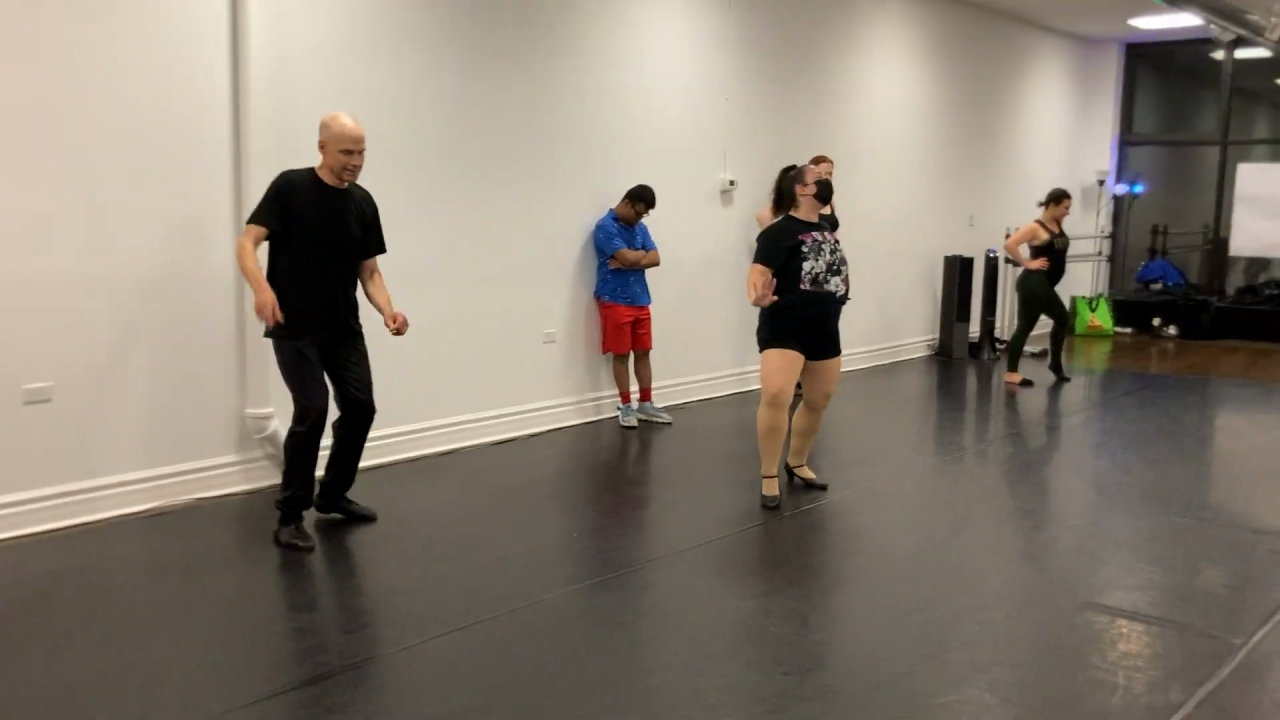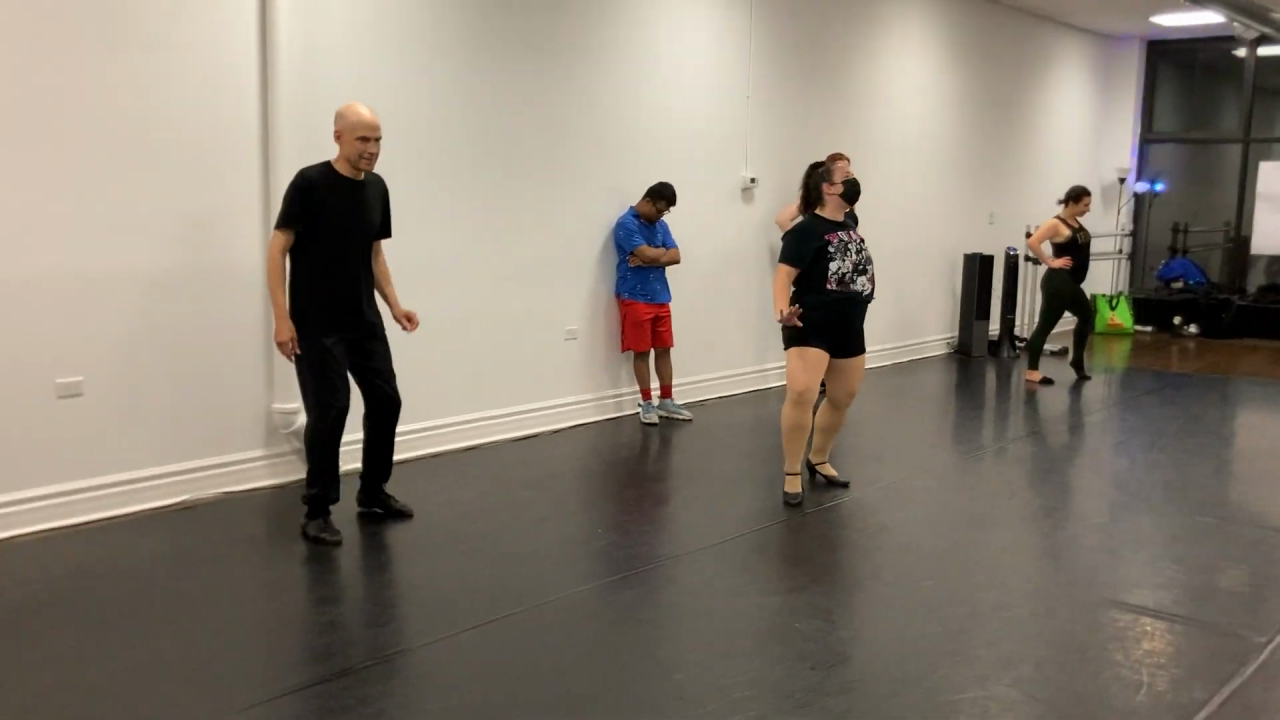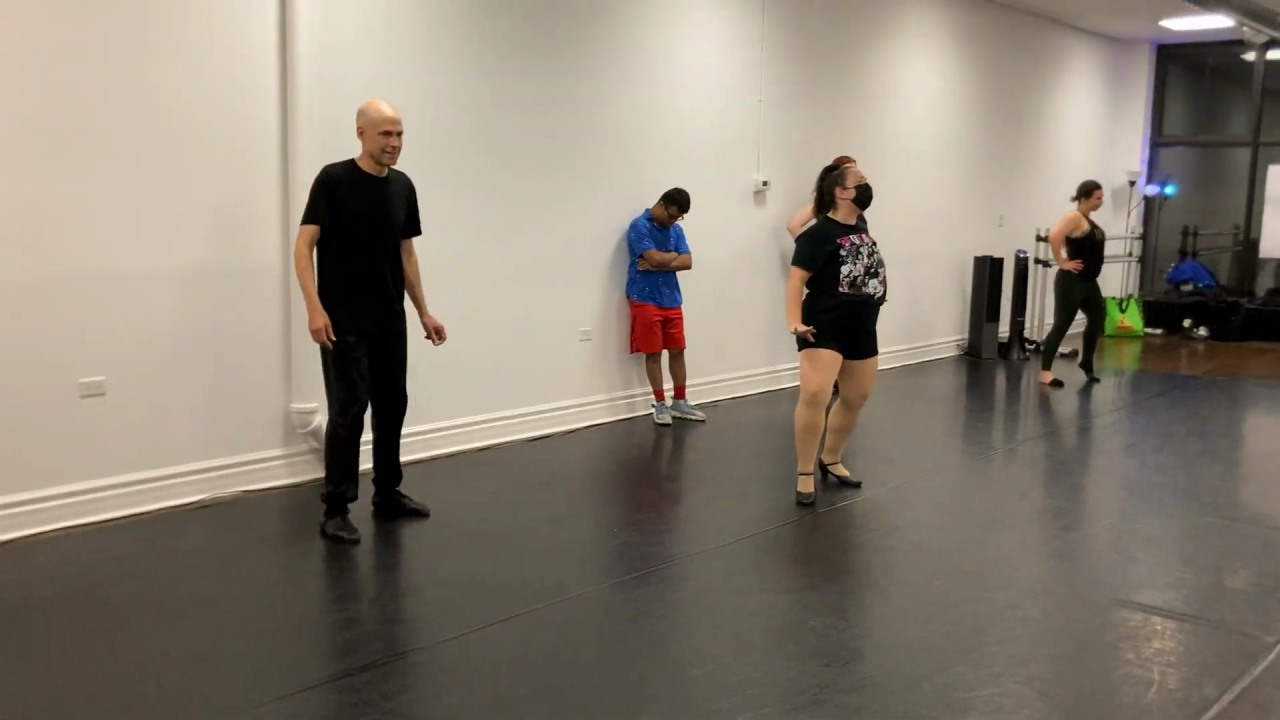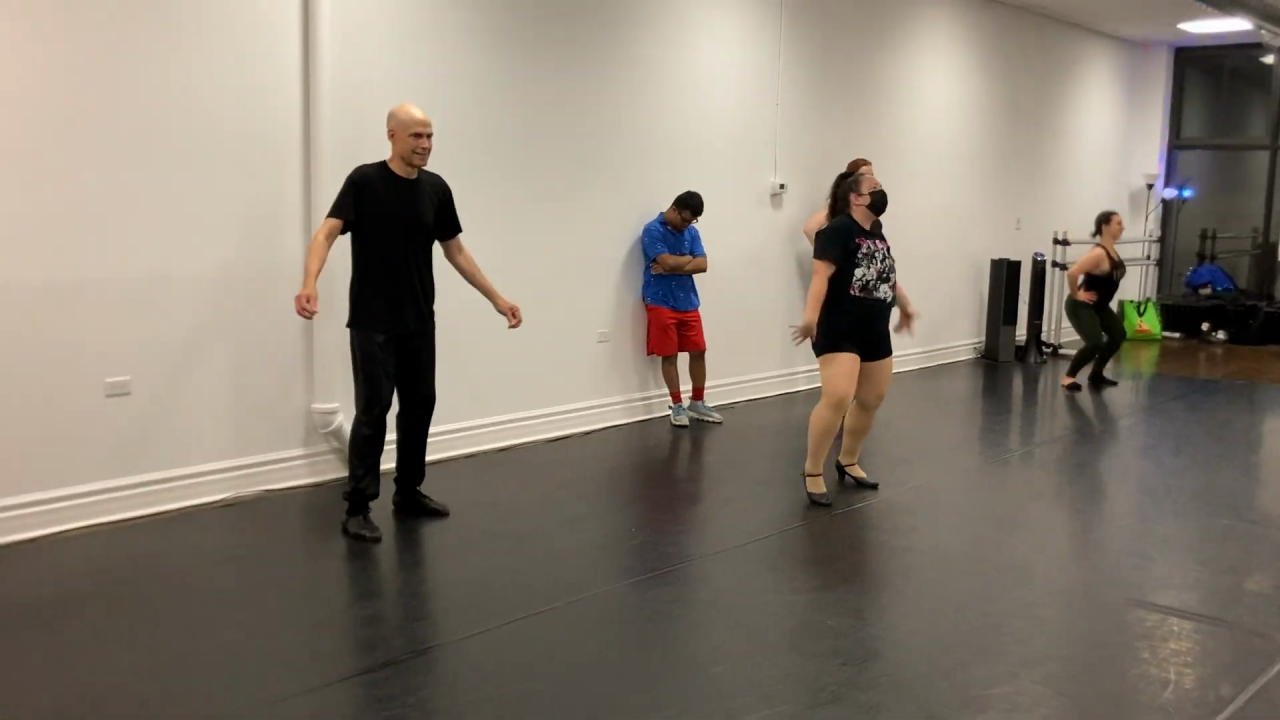
dt=0.4s
person 1, frame 1
left shoulder: (364, 202)
right shoulder: (290, 186)
left elbow: (369, 271)
right elbow: (247, 242)
left wrist: (388, 311)
right wrist: (261, 290)
left hip: (344, 329)
right hip: (295, 329)
left knee: (361, 408)
right knee: (311, 414)
left ankle: (332, 494)
right ankle: (289, 516)
person 1, frame 2
left shoulder: (377, 188)
right shoulder: (309, 183)
right elbow: (278, 251)
left wrist: (394, 305)
right wrist: (282, 317)
left hip: (365, 323)
right hip: (317, 327)
left knee: (386, 404)
right knee: (329, 413)
left ankle: (373, 491)
right ankle: (317, 512)
person 1, frame 3
left shoulder: (403, 186)
right shoulder: (333, 179)
right elbow: (304, 245)
left wrist: (424, 311)
right wrist: (315, 307)
left hip: (389, 321)
right hip: (343, 324)
left knee: (392, 405)
right knee: (348, 411)
left ankle: (387, 493)
right ankle: (335, 510)
person 1, frame 4
left shoulder: (436, 188)
right shoulder: (365, 180)
left elbow: (456, 251)
right elbow: (327, 233)
left wrist: (496, 299)
right wrist: (310, 285)
left hip: (419, 321)
right hip: (373, 322)
left knee: (420, 405)
right knee: (373, 410)
left ankle: (408, 492)
right ankle: (357, 508)
person 2, frame 1
left shoulder: (824, 229)
right shoulder: (780, 231)
right elbow: (757, 273)
right wrist: (758, 295)
left hip: (824, 330)
right hip: (784, 329)
left knee: (819, 400)
right knee: (776, 395)
left ankle: (797, 462)
right ankle: (769, 477)
person 2, frame 2
left shoulder: (849, 225)
right shoulder: (806, 230)
right elbow: (784, 275)
right wrist: (783, 311)
left hip: (849, 328)
right hip: (810, 328)
left knee: (842, 398)
right knee: (801, 393)
left ankle: (818, 460)
right ankle: (792, 474)
person 2, frame 3
left shoulder: (861, 229)
right shoulder: (820, 233)
right elbow: (796, 279)
right wrist: (794, 321)
left hip: (862, 329)
right hip: (824, 329)
left knee: (856, 399)
right knee: (815, 394)
left ankle: (831, 460)
right ankle: (805, 474)
person 2, frame 4
left shoulder: (875, 232)
right shoulder: (838, 231)
left elbow: (887, 277)
right elbow: (821, 273)
left wrist: (905, 306)
right wrist: (811, 315)
left hip: (875, 332)
right hip: (837, 332)
left knee: (871, 400)
right knee: (837, 398)
left ankle: (848, 461)
right ankle: (812, 472)
person 3, frame 1
left shoulder: (640, 227)
right shoulder: (605, 227)
left elbow: (655, 259)
right elbow: (628, 257)
left wrist: (627, 263)
right wrist: (641, 254)
left hip: (641, 299)
right hip: (615, 301)
left knee: (643, 353)
right knee: (621, 354)
left ankle: (646, 404)
right ankle: (626, 407)
person 3, frame 2
left shoulder: (661, 225)
right shoulder: (626, 224)
left elbow: (675, 257)
right elbow: (648, 254)
left wrist: (649, 259)
right wrist: (662, 252)
left hip: (661, 297)
right hip: (635, 298)
left knee: (664, 350)
right knee: (641, 352)
left ankle: (667, 402)
right ankle: (647, 404)
person 3, frame 3
left shoulder: (676, 230)
right shoulder: (639, 226)
left elbow: (687, 262)
right elbow: (655, 257)
left wrist: (659, 264)
right wrist: (673, 255)
left hip: (672, 299)
right hip: (645, 300)
left knee: (677, 350)
right knee: (653, 353)
left ankle: (679, 402)
right ankle: (660, 404)
person 3, frame 4
left shoulder: (692, 232)
right shoulder: (653, 230)
left elbow: (702, 265)
right elbow: (667, 262)
left wrist: (673, 267)
right wrist: (688, 259)
left hip: (689, 302)
right hip: (661, 303)
left knee: (698, 352)
right knee: (669, 355)
left ankle: (697, 403)
right ankle: (677, 406)
person 4, frame 1
left shoulder: (1058, 224)
right shoulder: (1035, 227)
right elbow: (1009, 244)
right wrist: (1027, 264)
left hip: (1045, 286)
right hip: (1033, 284)
left knee: (1062, 319)
right knee: (1025, 327)
left ankle: (1056, 364)
right ankle: (1011, 373)
person 4, frame 2
left shoulder: (1076, 222)
right shoulder: (1056, 224)
right elbow: (1032, 242)
right wrist: (1050, 262)
left hip: (1072, 283)
right hip: (1058, 282)
left knee: (1087, 317)
right knee: (1046, 325)
left ankle: (1077, 362)
right ankle: (1032, 371)
person 4, frame 3
left shoulder: (1088, 219)
right shoulder: (1074, 217)
right elbow: (1054, 237)
right wrist: (1062, 263)
left hip: (1089, 281)
right hip: (1071, 281)
left knee: (1096, 320)
right knee: (1061, 326)
left ankle: (1087, 364)
right ankle: (1045, 372)
person 4, frame 4
left shoulder: (1113, 250)
right shoulder: (1098, 254)
right elbow: (1072, 273)
right wrist: (1076, 294)
left hip: (1099, 306)
right hip: (1081, 307)
left knee: (1118, 335)
right knee: (1096, 342)
left ankle: (1096, 375)
right ankle: (1069, 376)
